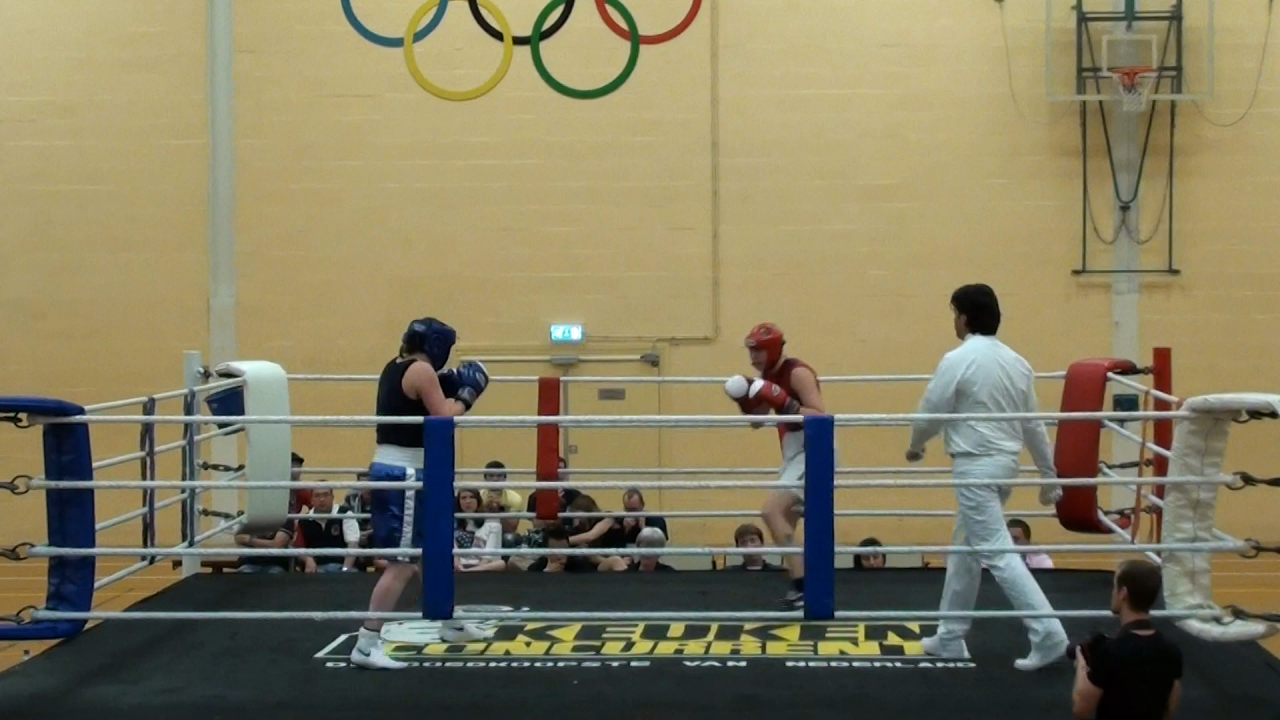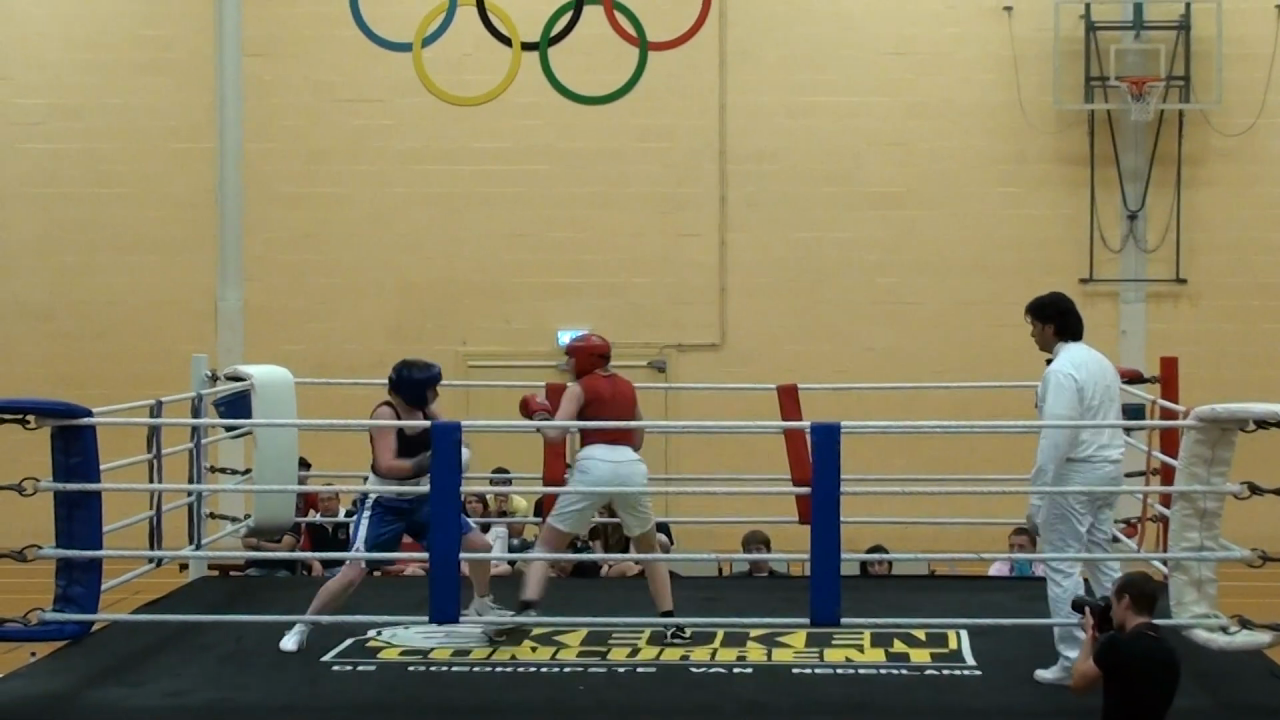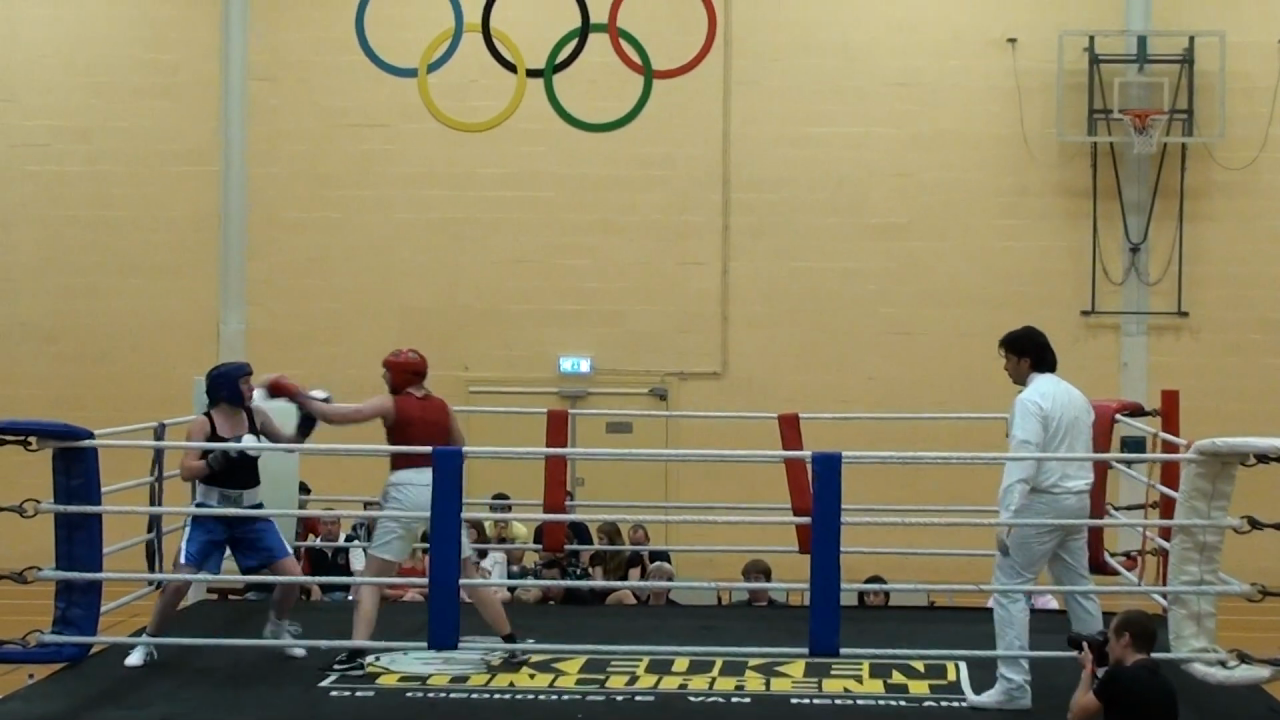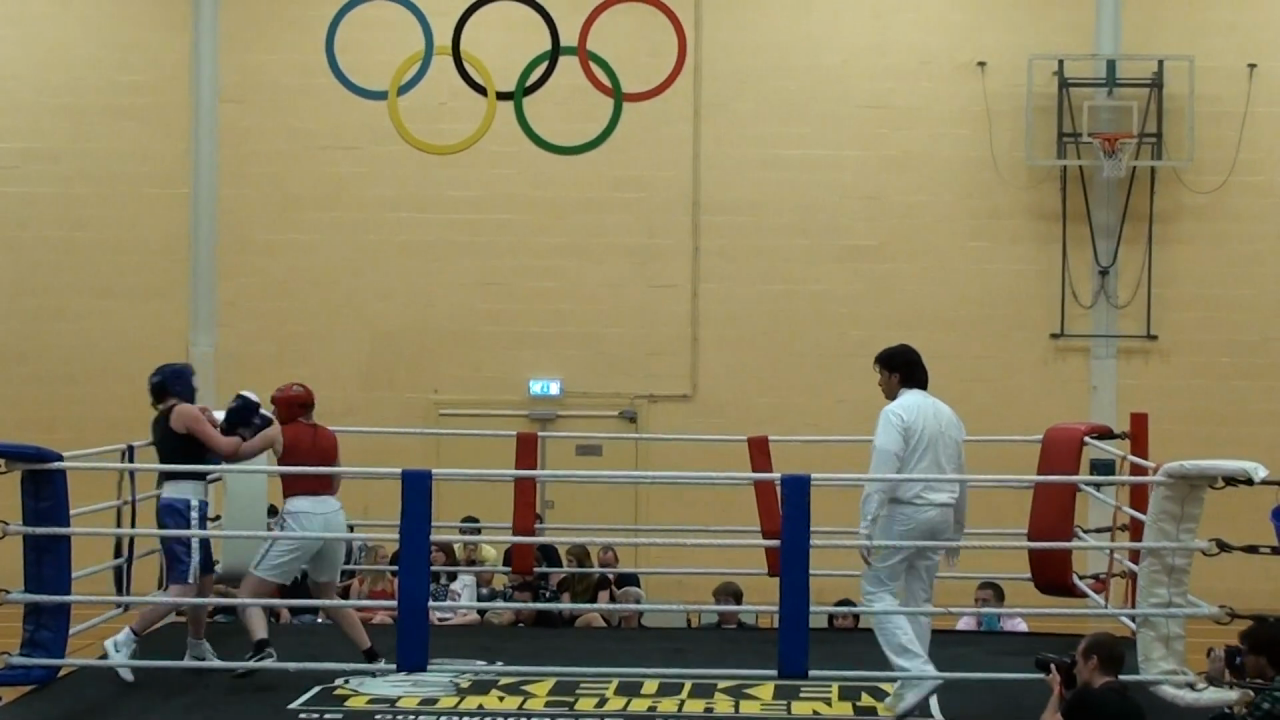
dt=1s
person 1, frame 1
left shoulder: (957, 360)
right shoulder: (1017, 362)
left elbow: (929, 415)
right elbow: (1034, 424)
left wrist: (914, 446)
right wrist: (1048, 474)
left hip: (975, 468)
right hip: (1005, 463)
left knee: (997, 554)
right knee: (966, 549)
left ankle: (1049, 638)
right ankle: (949, 637)
person 1, frame 2
left shoulder: (1062, 369)
right shoulder: (1102, 364)
left elbow: (1056, 437)
left wrist: (1036, 494)
left hip: (1076, 474)
right hip: (1109, 470)
left knee: (1062, 566)
right knee: (1102, 561)
left ankle: (1073, 661)
person 1, frame 3
left shoulder: (1031, 398)
right shoulder: (1077, 397)
left elbow: (1022, 462)
left wrist: (1006, 517)
left hip: (1042, 503)
right hip: (1076, 502)
left knee: (1010, 588)
right knee: (1078, 588)
left ankle: (1013, 685)
person 1, frame 4
left shoulder: (896, 412)
right shoulder: (948, 414)
left elbow: (882, 474)
right elbow: (959, 477)
left wrist: (868, 526)
right wrist: (956, 529)
left hip: (904, 514)
right hip: (940, 515)
left knee: (878, 593)
right knee: (917, 601)
left ankle: (918, 672)
right ankle: (909, 689)
person 2, frame 1
left shoulder: (394, 368)
right shoulder: (421, 371)
right elbow: (442, 418)
left wrist: (447, 388)
right wrist: (470, 391)
left hip: (387, 471)
right hip: (404, 475)
right knee: (406, 563)
left ankle: (451, 623)
right ankle: (367, 646)
person 2, frame 2
left shoulder: (425, 408)
right shoulder: (385, 414)
right elbow: (386, 468)
right wrist: (425, 461)
left hip: (421, 498)
right hip: (384, 502)
left knee: (479, 546)
right knee: (353, 573)
left ankle: (483, 606)
right ankle: (301, 628)
person 2, frame 3
left shoulder: (255, 414)
right shoulder: (204, 423)
left elbow: (288, 442)
right elbow: (187, 470)
left wrist: (306, 424)
right wrist: (221, 458)
left hip: (251, 510)
right hip: (212, 511)
left knee: (292, 576)
right knee: (178, 582)
left ankle: (278, 628)
right ankle: (146, 643)
person 2, frame 4
left shoulder: (165, 417)
right shoulder: (184, 412)
left elbow: (203, 449)
right elbow: (225, 450)
left hip: (181, 504)
right hip: (184, 506)
left knee: (204, 580)
right knee: (183, 588)
left ankle: (198, 651)
right ankle: (122, 643)
person 3, frame 1
left shoulder: (798, 373)
right shoulder: (766, 376)
left elbow: (818, 418)
right elbow: (757, 420)
left wrist: (783, 403)
right wrist: (745, 401)
right hip: (796, 452)
left knee: (772, 511)
right knee: (785, 523)
left ankle: (800, 586)
right ankle: (801, 589)
person 3, frame 2
left shoulder: (579, 388)
right shoulder: (626, 388)
left elbow: (555, 434)
left wrist: (538, 416)
left hip: (592, 470)
right hip: (631, 469)
left knee: (546, 547)
right knee: (649, 553)
left ankle: (527, 608)
right ankle: (672, 624)
person 3, frame 3
left shoulder: (390, 404)
right shoulder: (444, 408)
left elbow: (339, 415)
right elbow: (457, 451)
left wrist: (299, 396)
left hip: (404, 493)
left knee: (370, 579)
right knee: (470, 576)
left ankle: (356, 655)
right ankle: (511, 643)
person 3, frame 4
left shoulder: (279, 433)
right shoulder: (330, 439)
left elbow: (237, 455)
left hip: (299, 521)
right hip: (333, 519)
left knee: (248, 593)
right knee: (327, 596)
left ankle: (262, 648)
right ankle: (372, 658)
